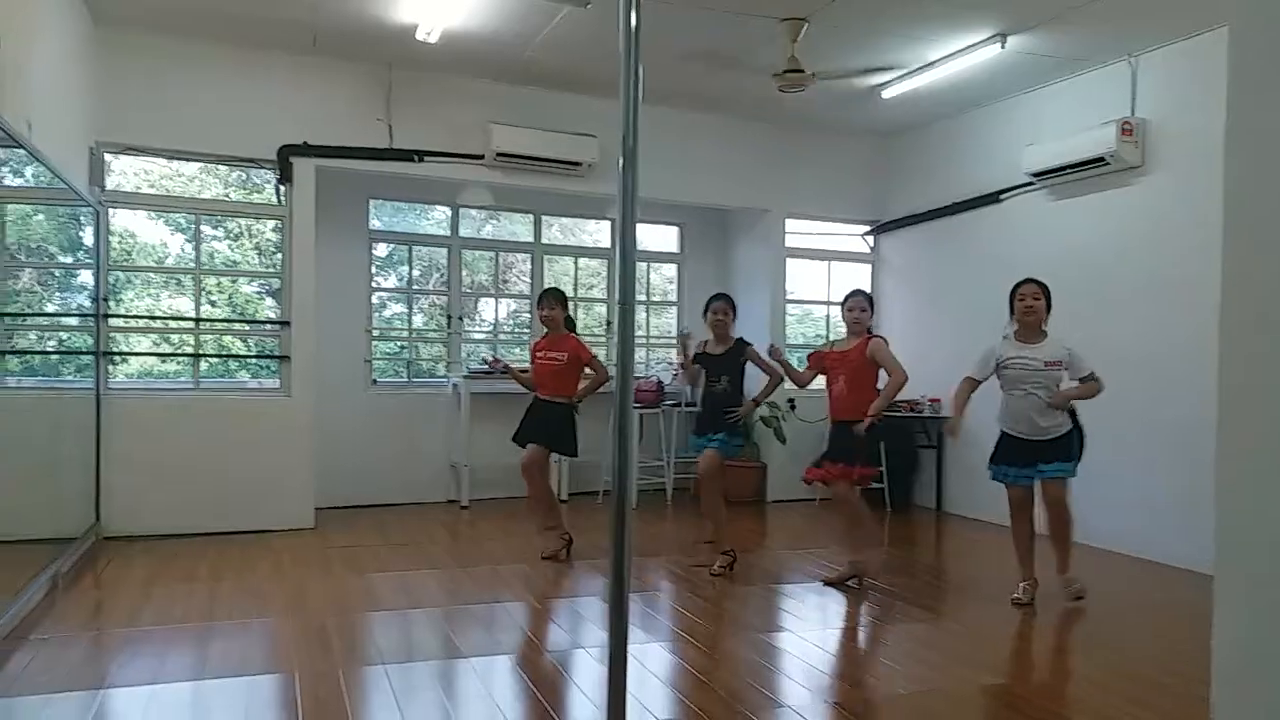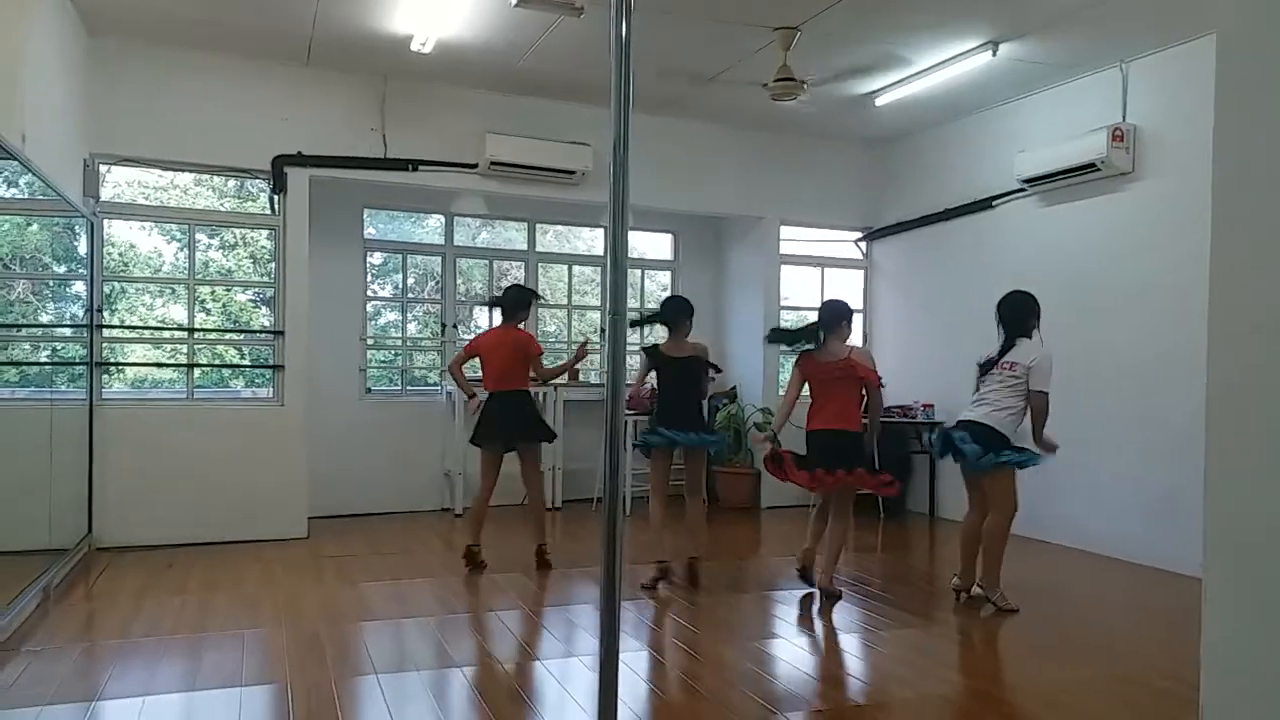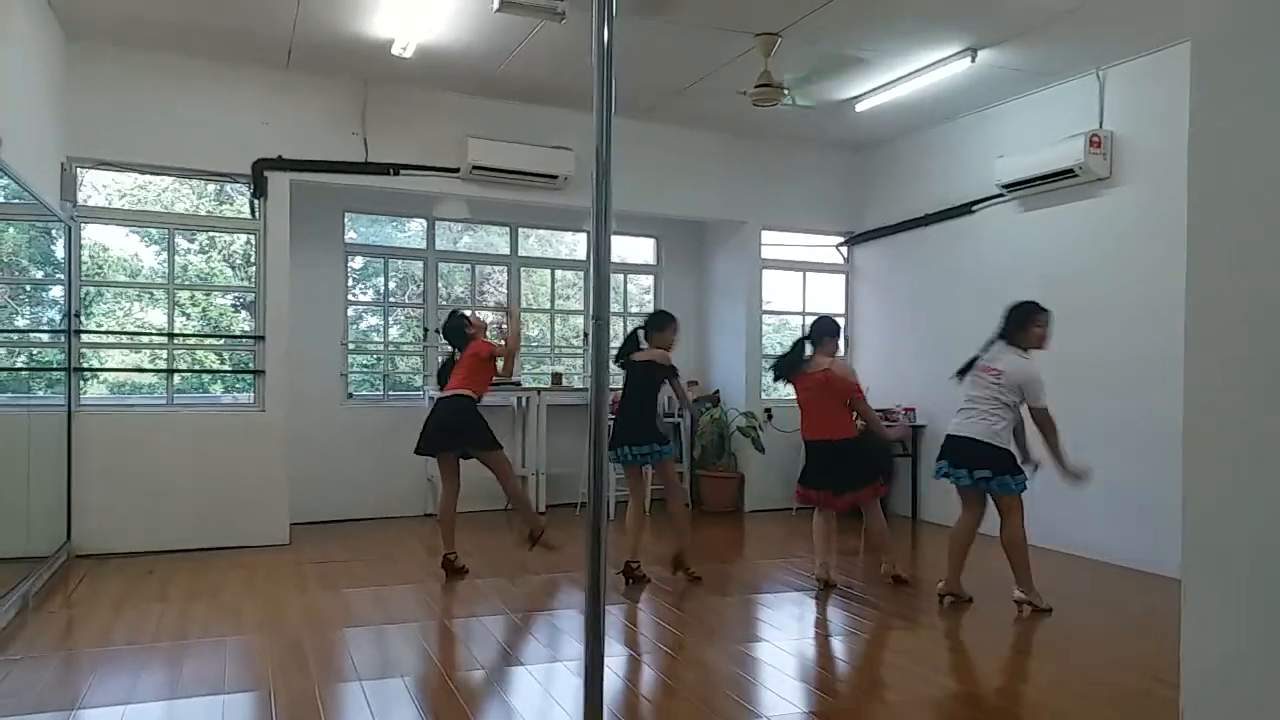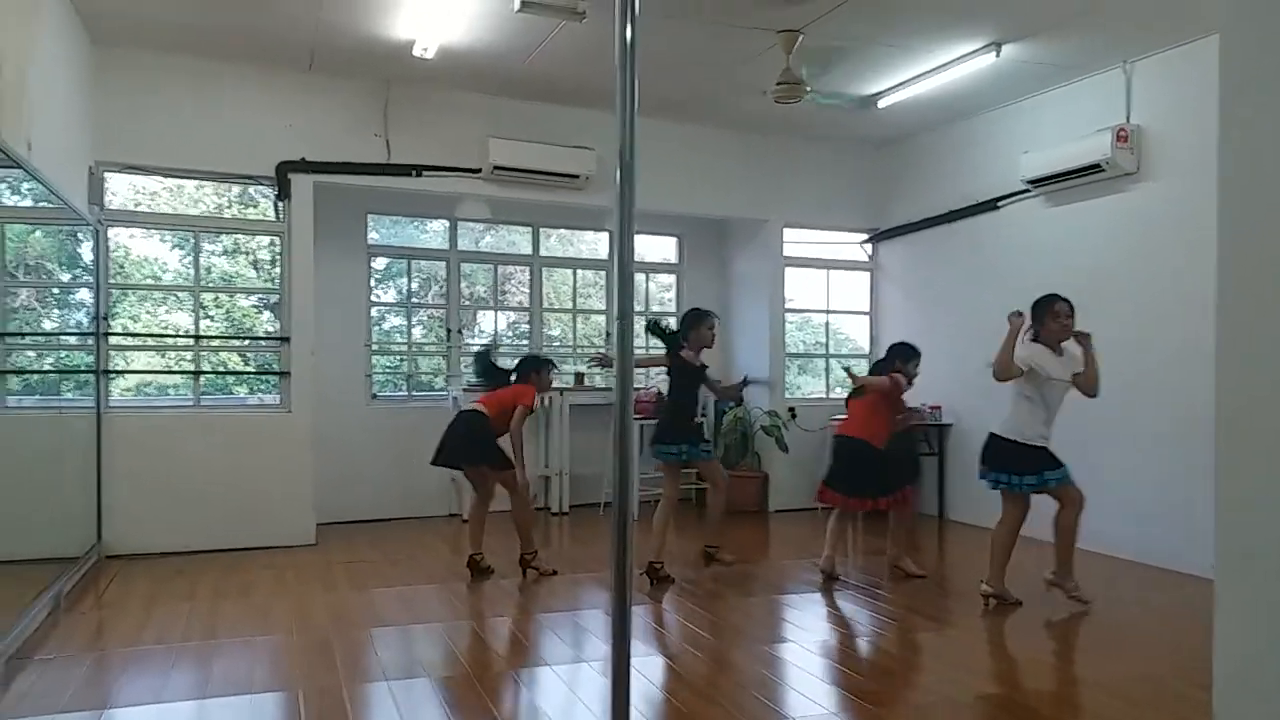
dt=1s
person 1, frame 1
left shoulder: (1062, 350)
right shoulder: (999, 350)
left elbow: (1095, 384)
right elbow: (969, 382)
left wrist: (1070, 394)
right wrist: (956, 416)
left hip: (1055, 438)
right hip: (1015, 438)
left knee: (1056, 501)
right knee: (1019, 507)
left ankle: (1065, 573)
right ankle: (1027, 579)
person 1, frame 2
left shoulder: (995, 354)
right shoulder: (1038, 355)
right elbow: (1039, 405)
right wrist: (1039, 436)
left hip: (967, 429)
right hip: (993, 434)
left knee: (979, 508)
right knee: (1003, 509)
left ankle: (965, 578)
right ankle: (989, 585)
person 1, frame 3
left shoulder: (994, 353)
right shoulder: (1026, 369)
right elbow: (1043, 420)
left wrist: (1024, 452)
right wrist: (1062, 463)
left hip: (957, 440)
right hip: (987, 446)
left knee: (972, 510)
right knee: (1012, 513)
left ankle: (951, 582)
right ankle: (1025, 589)
person 1, frame 4
left shoulder: (1070, 355)
right shoulder: (1031, 351)
left elbow: (1090, 390)
right elbow: (1002, 373)
left wrist: (1088, 349)
right wrist: (1013, 331)
left hip: (1031, 447)
right hip: (1012, 445)
left knee: (1015, 511)
right knee: (1072, 499)
left ankle: (993, 583)
right ankle: (1063, 574)
person 2, frame 1
left shoulder: (741, 348)
right shoulder: (702, 349)
left elbow: (776, 375)
right elbow: (693, 381)
left wrist: (753, 403)
right wrist: (685, 353)
left hip: (729, 423)
right hip: (706, 421)
left knee: (707, 474)
right knee: (713, 485)
left ankle: (715, 541)
right ankle: (725, 550)
person 2, frame 2
left shoulder: (653, 353)
right shoulder: (701, 351)
left elbow: (636, 392)
right elbow: (704, 390)
left hip: (663, 428)
right hip: (695, 427)
left knee: (658, 495)
right knee: (695, 495)
left ankle: (661, 562)
right ankle: (693, 559)
person 2, frame 3
left shoulder: (632, 356)
right shoulder: (661, 357)
right elbow: (681, 394)
right wrist: (692, 413)
left hip: (623, 435)
right hip: (646, 433)
left knee: (636, 497)
right knee: (675, 493)
left ankle: (632, 564)
right ankle: (682, 555)
person 2, frame 4
left shoulder: (694, 364)
right shoulder: (685, 359)
left elbow: (719, 391)
right elbow: (646, 361)
left wrist: (739, 386)
right wrist: (615, 361)
left hip: (670, 434)
right hip: (680, 434)
left knee: (670, 496)
right knee: (719, 483)
left ankle: (655, 562)
right ankle: (711, 546)
person 3, frame 1
left shoulder: (874, 344)
right shoulder: (829, 350)
left elbow: (900, 376)
right elbow: (803, 380)
left wrist: (872, 413)
right wrist: (782, 362)
left hip: (860, 427)
right hip: (839, 428)
left knee: (844, 489)
right knee: (841, 491)
left ankle: (873, 547)
right ankle: (856, 562)
person 3, frame 2
left shoulder: (807, 358)
right shoulder: (861, 357)
left elbow: (790, 399)
right elbow: (875, 402)
left wrist: (774, 432)
right wrist: (872, 434)
left hip: (817, 436)
right hip: (849, 438)
left knee: (828, 501)
right knee: (841, 509)
left ankle: (808, 553)
right ankle: (826, 577)
person 3, frame 3
left shoulder: (797, 369)
right shoulder: (840, 368)
right elbow: (863, 410)
right wrist: (886, 434)
left hip: (814, 446)
right hip: (843, 445)
left knee: (824, 507)
right knee: (870, 503)
left ankle: (823, 568)
right ankle: (889, 564)
person 3, frame 4
left shoulder: (881, 382)
right shoulder: (897, 381)
right elbow: (874, 382)
left wrist: (902, 421)
right wrist: (858, 380)
left hip: (846, 444)
right hip: (865, 450)
left knee: (845, 506)
right knee: (906, 498)
left ankle: (828, 558)
right ankle: (900, 556)
person 4, frame 1
left shoulder: (574, 344)
right shoulder: (538, 345)
left elbow: (603, 374)
right elbow: (531, 382)
left wrist: (577, 397)
right wrist: (506, 369)
left hip: (558, 414)
right hip: (537, 410)
left knee: (529, 464)
right knee: (538, 476)
left ankle: (552, 526)
right ankle: (560, 533)
person 4, frame 2
left shoulder: (484, 339)
right shoulder: (526, 340)
left elbow: (454, 366)
right elbow: (543, 376)
left wrist: (471, 395)
right wrist: (574, 361)
left hip: (493, 411)
right hip: (522, 409)
left knee: (487, 483)
right knee: (533, 482)
left ankle: (473, 547)
right ankle: (541, 547)
person 4, frame 3
left shoulder: (469, 356)
right shoulder: (480, 348)
left elbow: (505, 372)
right elbow: (509, 350)
left wrist: (512, 333)
right wrist: (514, 326)
left hip: (441, 417)
right hip: (460, 413)
left knee: (450, 487)
right knee: (505, 472)
left ankle: (450, 557)
right ankle: (536, 529)
person 4, frame 4
left shoulder: (511, 392)
right shoulder: (528, 393)
right elbow: (514, 428)
right wrist: (519, 470)
left hip: (459, 431)
right hip: (475, 432)
left knee: (484, 493)
right knee: (519, 490)
left ankle: (476, 557)
right ankle: (529, 555)
